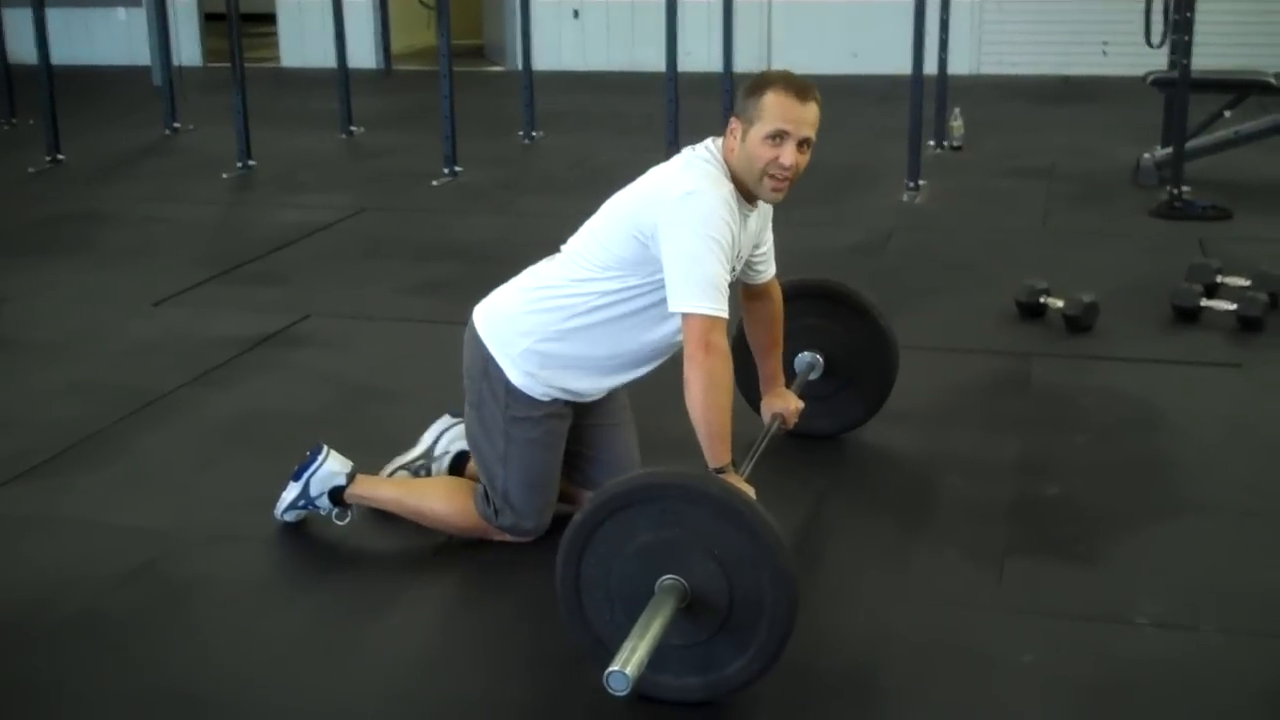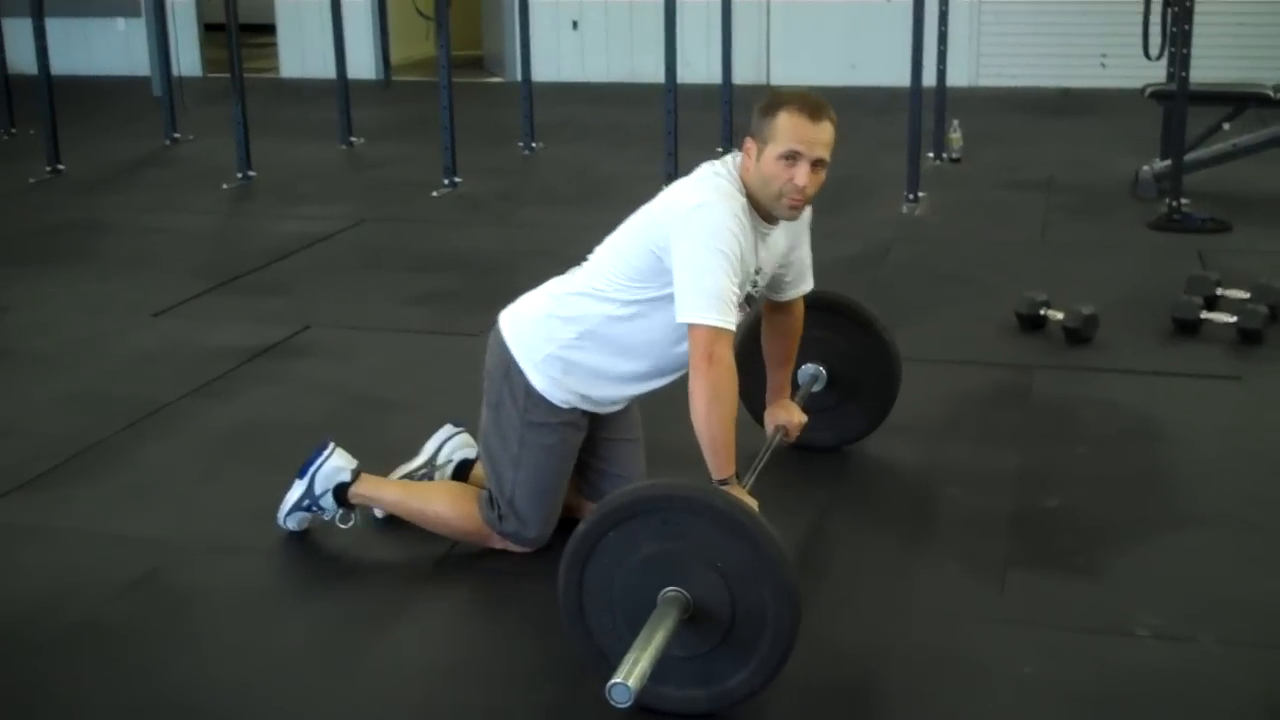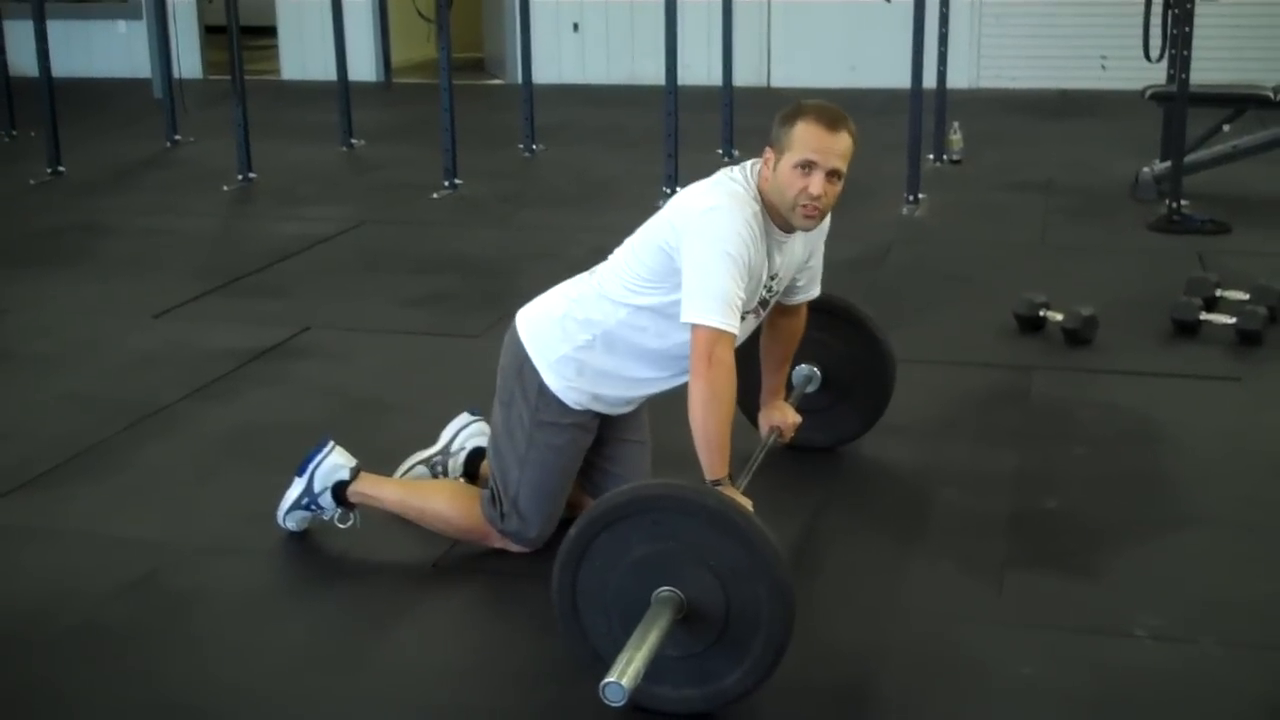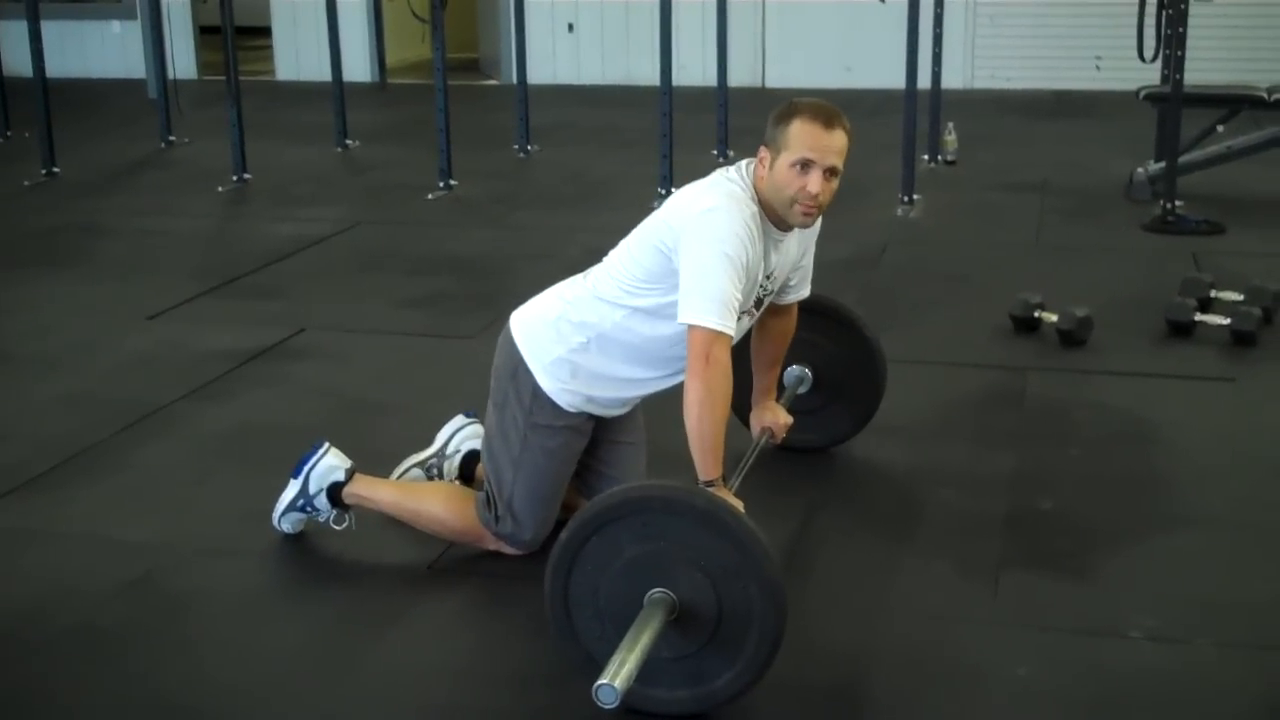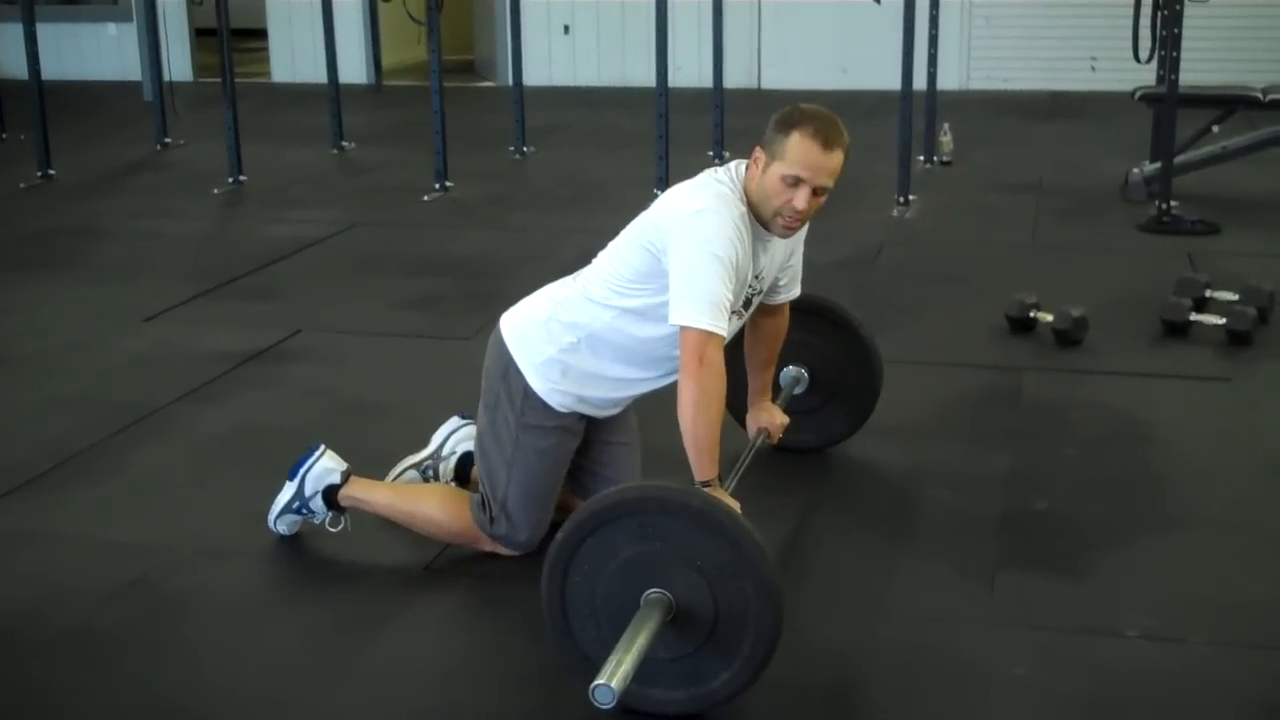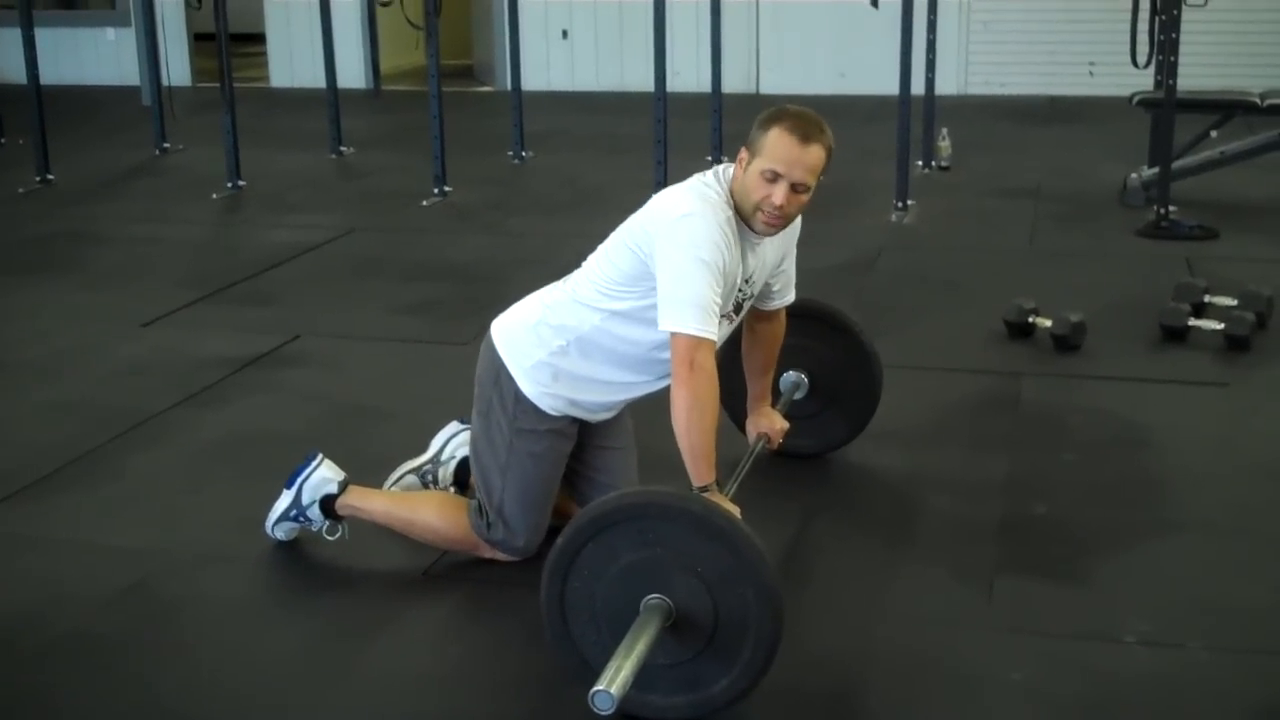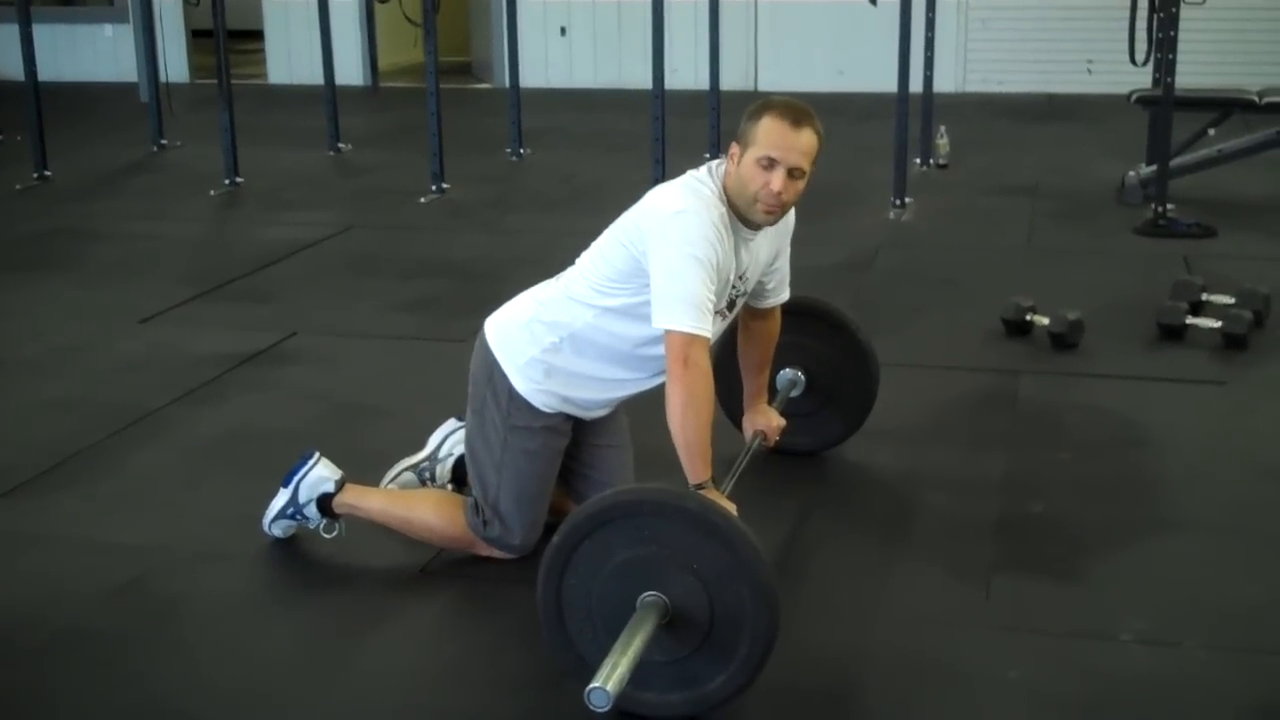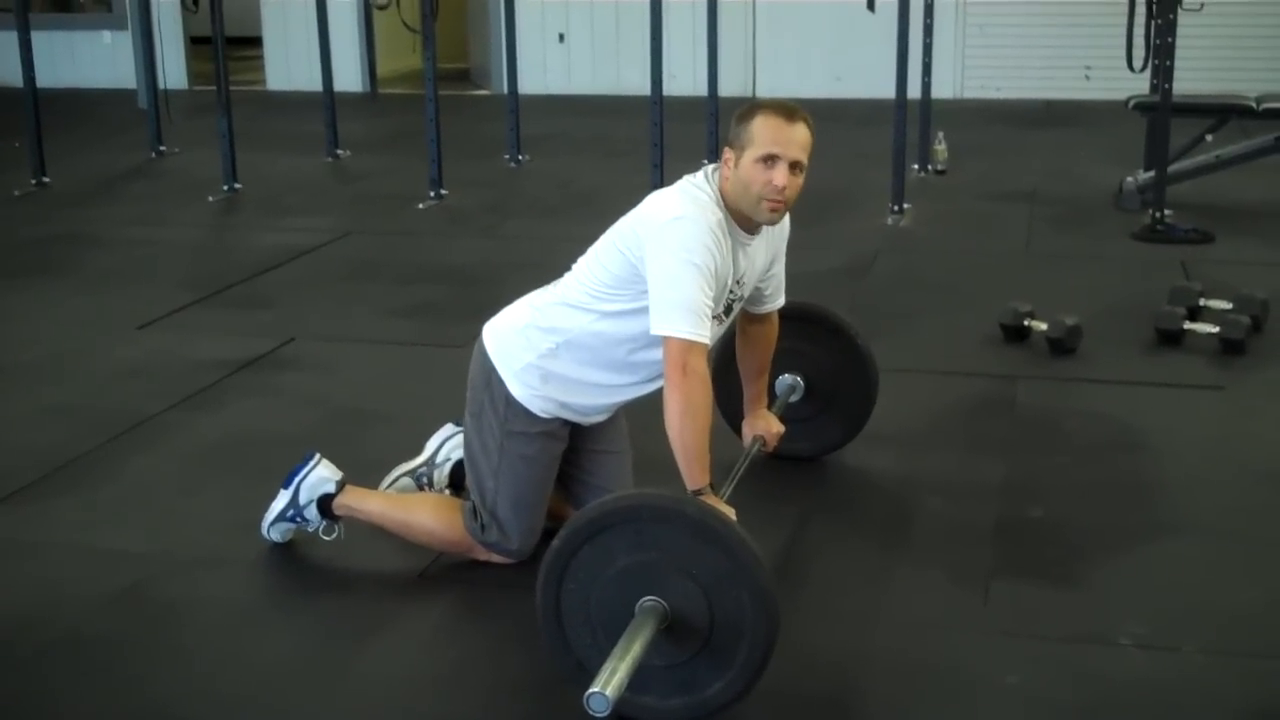
dt=0.3s
person 1, frame 1
left shoulder: (752, 186)
right shoulder: (700, 200)
left elbow: (760, 289)
right elbow: (705, 348)
left wrist: (774, 387)
right wrist: (722, 474)
left hip: (577, 360)
right hip: (523, 357)
right knee: (515, 522)
left ankle: (461, 456)
right ankle: (341, 483)
person 1, frame 2
left shoulder: (783, 204)
right shoulder: (712, 214)
left elbow: (784, 301)
right elbow: (711, 359)
left wrist: (779, 398)
right wrist: (725, 487)
left hip: (596, 375)
right hip: (544, 366)
right knee: (517, 532)
left ankle: (461, 465)
right ankle: (346, 482)
person 1, frame 3
left shoulder: (808, 216)
right shoulder: (723, 217)
left elbow: (788, 305)
right elbow: (711, 359)
left wrist: (773, 399)
right wrist: (719, 487)
left hip: (610, 375)
right hip: (558, 364)
right knee: (517, 532)
left ankle: (473, 454)
right ankle: (344, 481)
person 1, frame 4
left shoulder: (799, 212)
right shoulder: (721, 217)
left elbow: (778, 305)
right elbow: (708, 359)
left wrist: (764, 400)
right wrist: (712, 488)
left hip: (604, 378)
right hip: (554, 367)
right knee: (513, 534)
left ankle: (470, 455)
right ankle: (339, 483)
person 1, frame 5
left shoulder: (786, 212)
right shoulder: (710, 218)
left elbow: (770, 306)
right elbow: (700, 359)
left wrist: (760, 400)
right wrist: (707, 487)
left hip: (596, 377)
right hip: (543, 367)
right knee: (509, 535)
left ankle: (465, 456)
right ankle: (334, 485)
person 1, frame 6
left shoulder: (778, 218)
right shoulder: (695, 222)
left elbow: (766, 312)
right elbow: (692, 365)
left wrist: (760, 407)
right wrist: (706, 494)
left hip: (590, 385)
right hip: (536, 372)
right knee: (508, 541)
left ankle: (466, 461)
right ankle: (332, 494)
person 1, frame 7
left shoulder: (773, 215)
right shoulder: (689, 218)
left elbow: (761, 309)
right elbow: (686, 362)
left wrist: (756, 403)
right wrist: (702, 490)
left hip: (585, 381)
right hip: (530, 368)
right knee: (503, 538)
left ankle: (463, 455)
right ankle: (327, 492)
person 1, frame 8
left shoulder: (769, 219)
right shoulder: (686, 225)
left elbow: (759, 314)
right elbow: (685, 369)
left wrist: (755, 409)
right wrist: (700, 496)
left hip: (583, 387)
right hip: (529, 375)
right knee: (502, 544)
left ankle: (461, 461)
right ankle: (328, 494)
